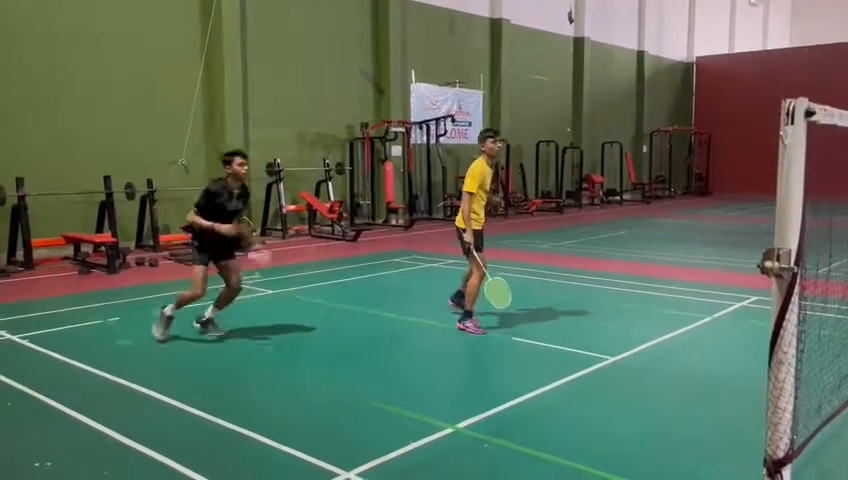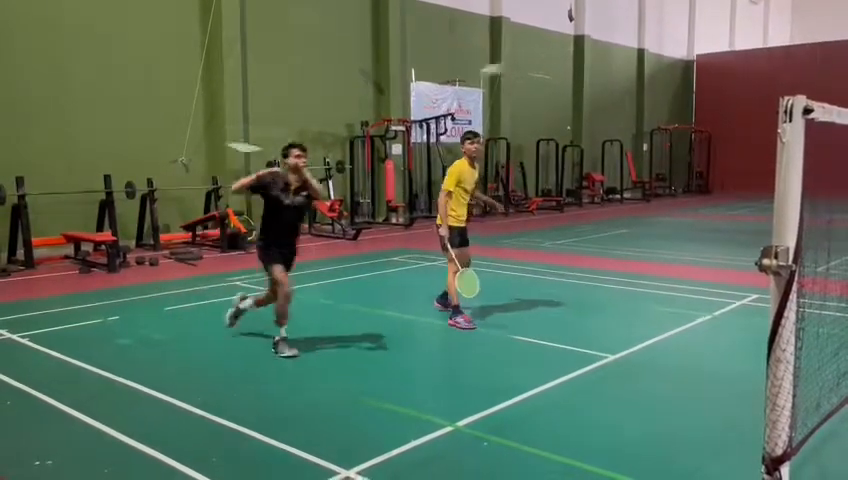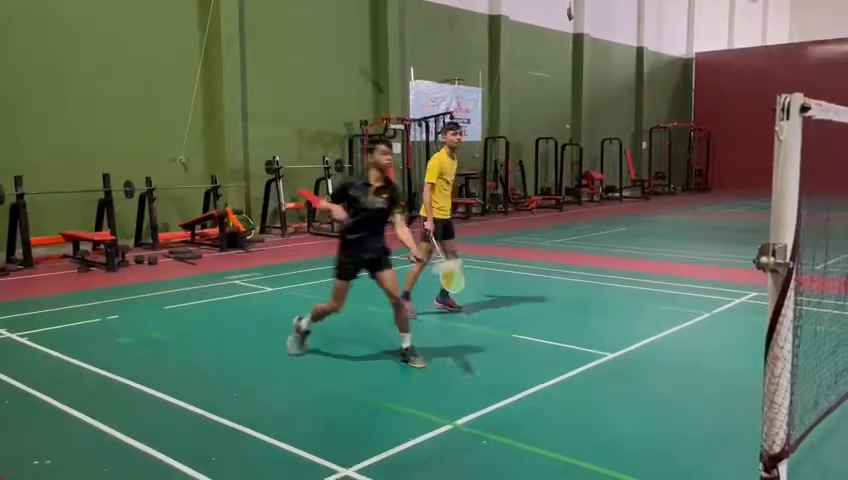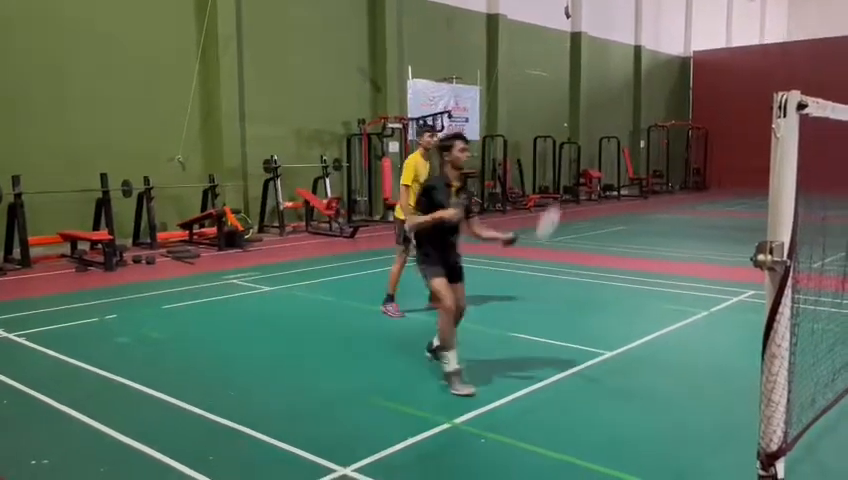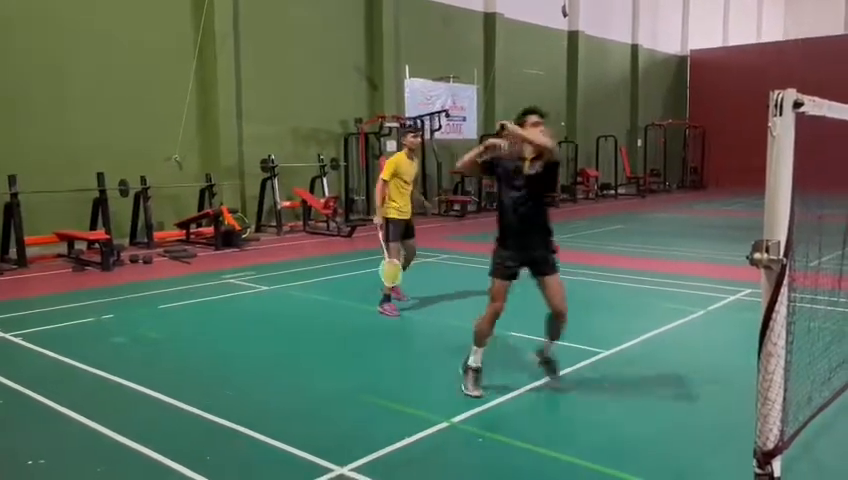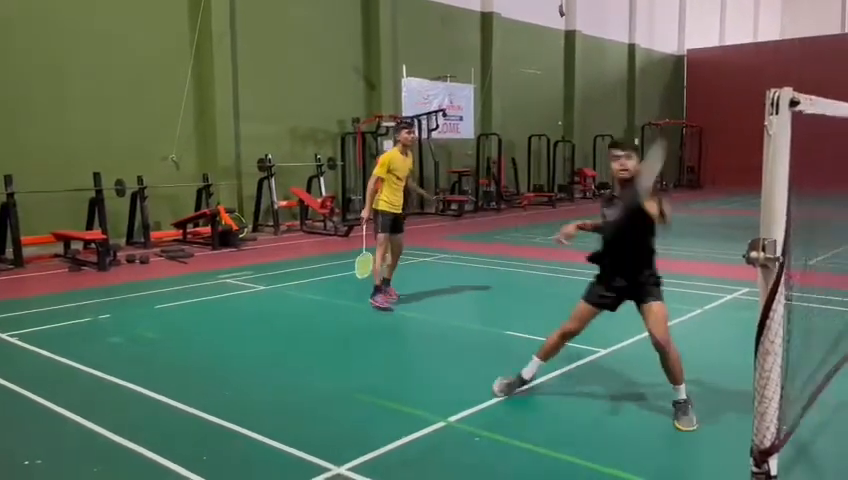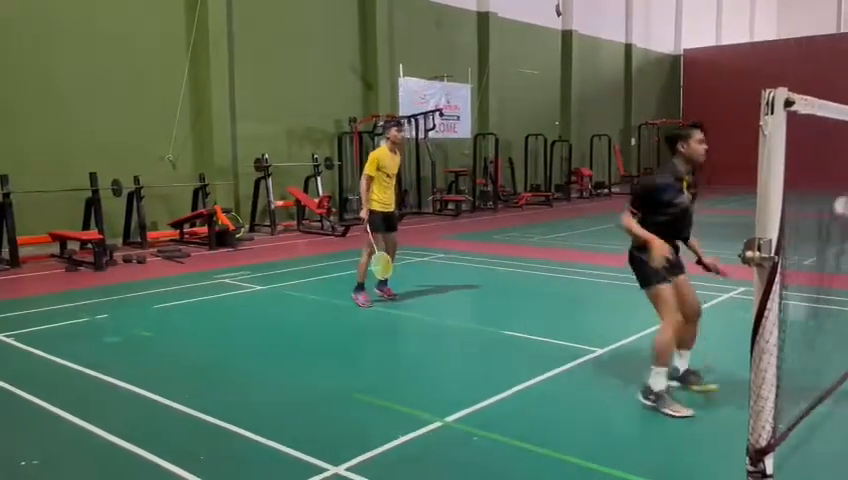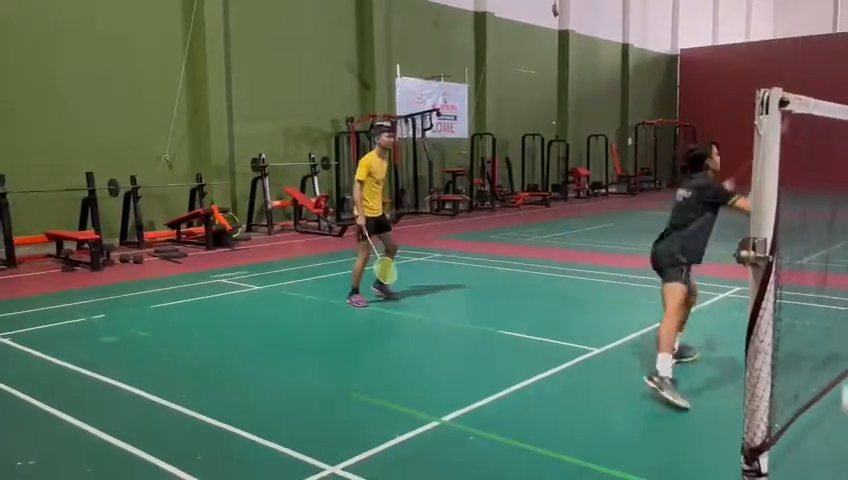
dt=0.3s
person 1, frame 1
left shoulder: (244, 193)
right shoulder: (213, 190)
right elbow: (191, 217)
left wrist: (245, 234)
right wrist: (216, 227)
left hip: (224, 243)
right hip: (203, 243)
left knee: (235, 285)
right knee: (198, 292)
left ankle: (207, 319)
right ankle: (167, 314)
person 1, frame 2
left shoulder: (307, 187)
right shoulder: (271, 183)
left elbow: (321, 197)
right elbow: (235, 189)
left wrist: (305, 174)
right wrist: (259, 175)
left hip: (288, 248)
right hip: (269, 246)
left knee: (275, 296)
right knee: (285, 291)
left ankle: (242, 304)
right ankle: (281, 338)
person 1, frame 3
left shoulder: (391, 190)
right shoulder: (351, 185)
left elbow: (399, 224)
right elbow: (324, 203)
left wrist: (413, 248)
right wrist: (334, 209)
left hip: (377, 252)
right hip: (350, 250)
left knee: (397, 298)
right knee: (335, 306)
left ankle: (406, 347)
right ankle: (303, 326)
person 1, frame 4
left shoulder: (465, 190)
right shoulder: (433, 186)
left elbow: (474, 228)
right elbow: (411, 224)
left wrist: (499, 236)
right wrist: (439, 215)
left hip: (450, 255)
right hip: (430, 256)
left knee: (458, 309)
right knee: (448, 307)
left ankle: (436, 345)
right ankle: (452, 372)
person 1, frame 5
left shoulder: (547, 159)
right shoulder: (502, 160)
left elbow: (550, 147)
right elbow: (461, 167)
left wrist: (515, 130)
right wrist: (485, 146)
left hip: (540, 246)
right hip: (508, 246)
left knee: (559, 311)
right knee: (494, 310)
left ankle: (547, 353)
right ankle: (472, 366)
person 1, frame 6
left shoulder: (640, 198)
right shoulder: (608, 200)
left elbow: (658, 215)
left wrist: (652, 207)
right wrist: (576, 228)
left hip: (643, 280)
right hip: (610, 278)
left knee: (662, 341)
right knee: (567, 331)
left ankle: (681, 401)
right ankle: (524, 377)
person 1, frame 7
left shoulder: (690, 183)
right shoulder: (658, 182)
right elbow: (627, 219)
left wrist: (701, 256)
right wrist: (654, 241)
left hip: (669, 254)
right hip: (648, 256)
left knee: (692, 310)
right knee: (672, 320)
left ankle: (681, 369)
right ankle: (654, 390)
person 1, frame 8
left shoulder: (693, 183)
right shoulder: (708, 185)
right elbow: (747, 206)
left wrist: (724, 189)
left hip: (667, 251)
right hip: (674, 255)
left knee: (689, 299)
right knee: (673, 314)
left ankle: (674, 348)
right ankle: (661, 377)
person 2, frame 1
left shoulder: (489, 168)
right shoulder: (478, 169)
right elbow: (465, 201)
right wrist: (468, 232)
left hip: (477, 225)
right hip: (468, 227)
left knee: (477, 268)
right knee: (479, 271)
left ankle: (459, 297)
right ankle: (466, 318)
person 2, frame 2
left shoulder: (475, 168)
right shoulder: (456, 168)
right elbow: (443, 197)
left wrist: (490, 201)
right wrist: (444, 225)
left hip: (461, 222)
right hip: (449, 224)
left knee: (464, 264)
right knee: (455, 267)
left ankle: (444, 299)
right ankle: (455, 314)
person 2, frame 3
left shoulder: (454, 159)
right shoulder: (437, 160)
right elbow: (427, 190)
right wrist: (429, 219)
left hip: (446, 216)
right hip: (433, 217)
left knee: (453, 257)
right knee: (423, 259)
left ankle: (443, 296)
right ankle: (405, 298)
person 2, frame 4
left shoulder: (426, 161)
right shoulder: (412, 161)
right elbow: (404, 191)
right wrist: (408, 219)
right hip: (406, 218)
right knee: (401, 260)
left ankle: (434, 296)
right ankle: (388, 301)
person 2, frame 5
left shoulder: (415, 161)
right shoulder: (395, 160)
right elbow: (379, 187)
left wrist: (423, 201)
right wrist: (379, 214)
left hip: (407, 215)
right hip: (392, 215)
left knee: (411, 253)
right knee: (394, 258)
left ankle: (392, 285)
right ankle: (385, 301)
person 2, frame 6
left shoulder: (409, 157)
right shoulder: (388, 157)
right elbow: (372, 182)
left wrist: (423, 193)
right wrist: (366, 208)
left hip: (397, 209)
right hip: (383, 208)
left knee: (397, 248)
right knee: (382, 249)
left ankle: (385, 284)
right ankle: (376, 292)
person 2, frame 7
left shoulder: (397, 155)
right shoulder: (376, 154)
right elbow: (364, 181)
left wrist: (396, 207)
right wrist: (364, 208)
left hip: (389, 208)
right hip: (375, 208)
left knee: (392, 247)
right knee: (370, 248)
left ankle: (382, 284)
right ankle: (359, 289)
person 2, frame 8
left shoulder: (385, 161)
right shoulder: (367, 160)
right elbow: (357, 188)
right wrist: (360, 214)
left hip: (378, 212)
right hip: (366, 214)
left knee: (392, 247)
right knee: (364, 254)
left ankle: (380, 283)
right ankle: (354, 293)
